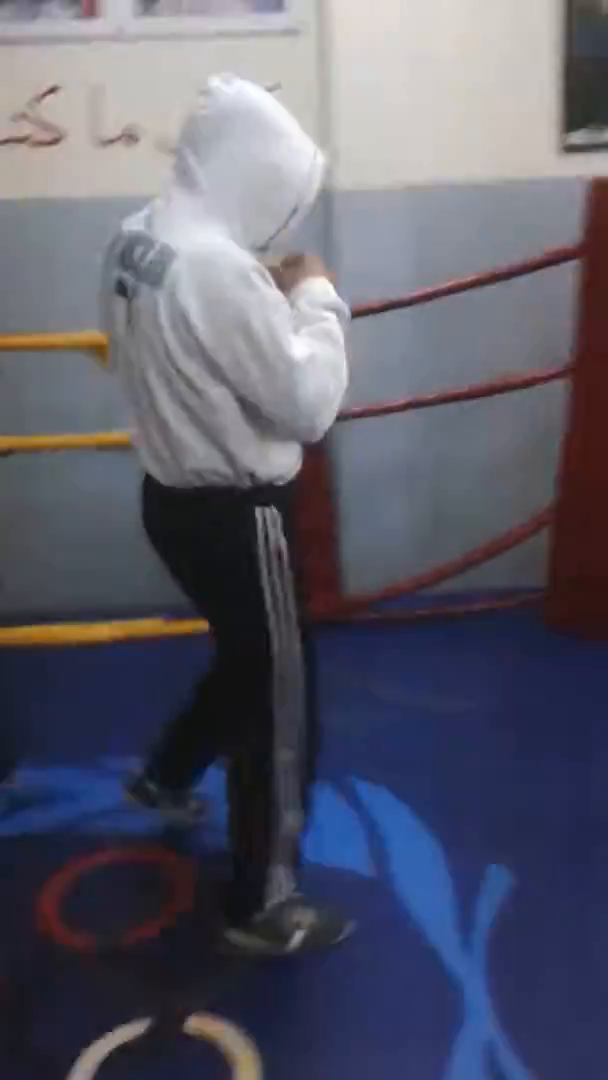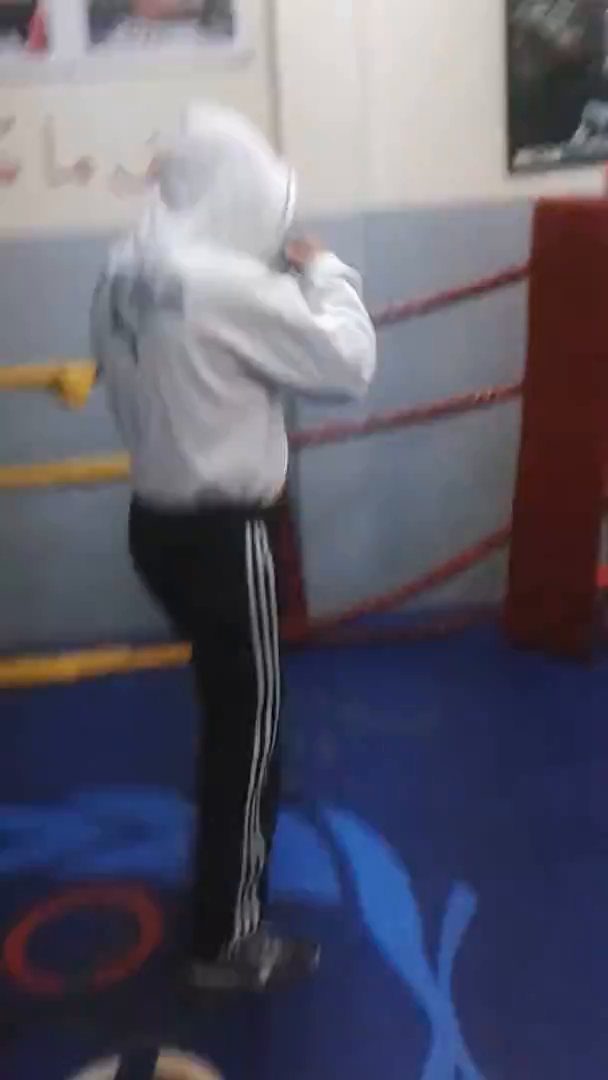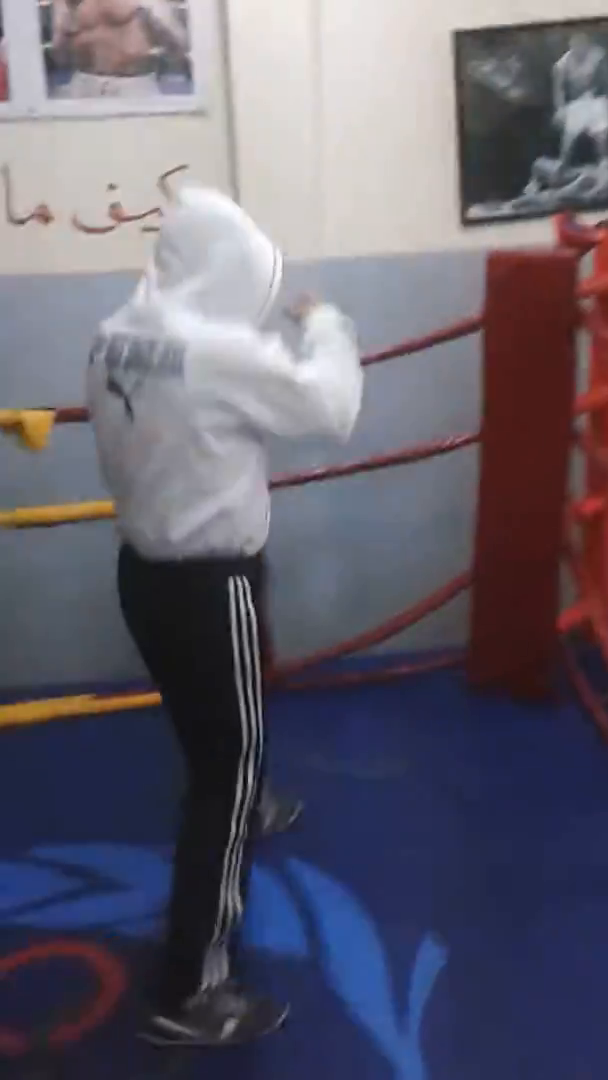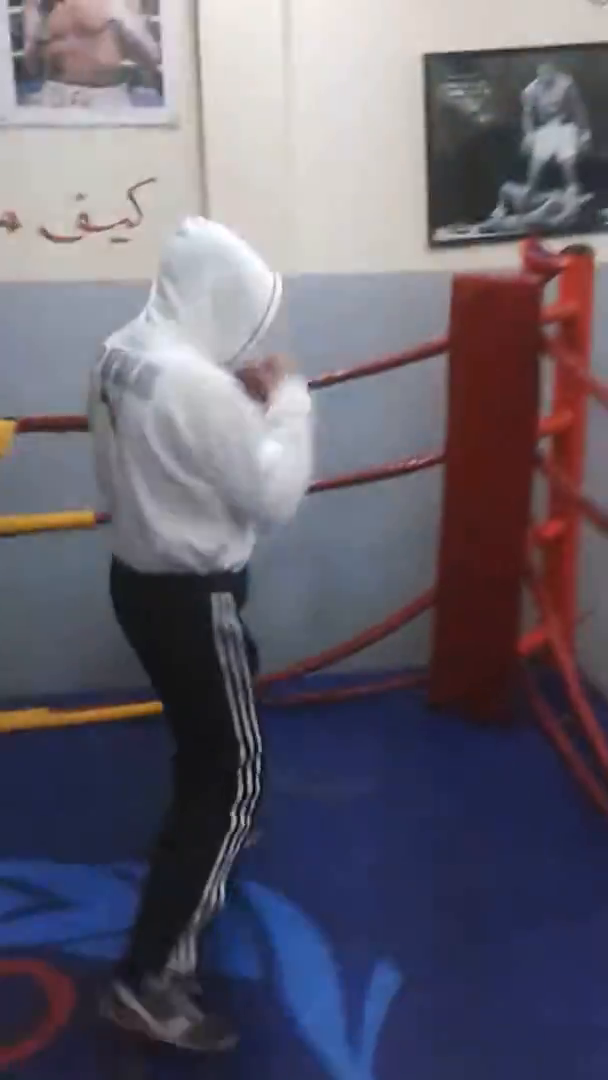
dt=0.1s
person 1, frame 1
left shoulder: (142, 235)
right shoulder: (217, 268)
right elbow: (309, 401)
left wrist: (277, 292)
right wrist: (317, 298)
left hip: (174, 499)
right hip: (235, 514)
left knee: (254, 669)
right knee: (276, 717)
left ankle: (168, 773)
right ankle: (259, 906)
person 1, frame 2
left shoulder: (122, 269)
right shoulder: (221, 286)
right elbow: (347, 360)
right wrist: (325, 269)
left hip: (156, 520)
right hip: (223, 532)
left knee: (234, 690)
right knee: (244, 727)
left ankle: (241, 791)
right ankle: (226, 941)
person 1, frame 3
left shoulder: (115, 337)
right shoulder: (218, 352)
right elbow: (332, 403)
right wrist: (324, 325)
left hip: (145, 573)
right hip: (209, 584)
left knee: (216, 737)
right knee: (228, 777)
left ankle: (237, 827)
right ankle: (189, 994)
person 1, frame 4
left shoulder: (127, 351)
right shoulder: (188, 378)
right elbow: (273, 490)
left wrist: (244, 391)
right wrist: (285, 394)
left hip: (146, 584)
right hip: (190, 599)
left knee: (204, 738)
right knee: (233, 778)
left ankle: (184, 867)
right ankle: (152, 981)
